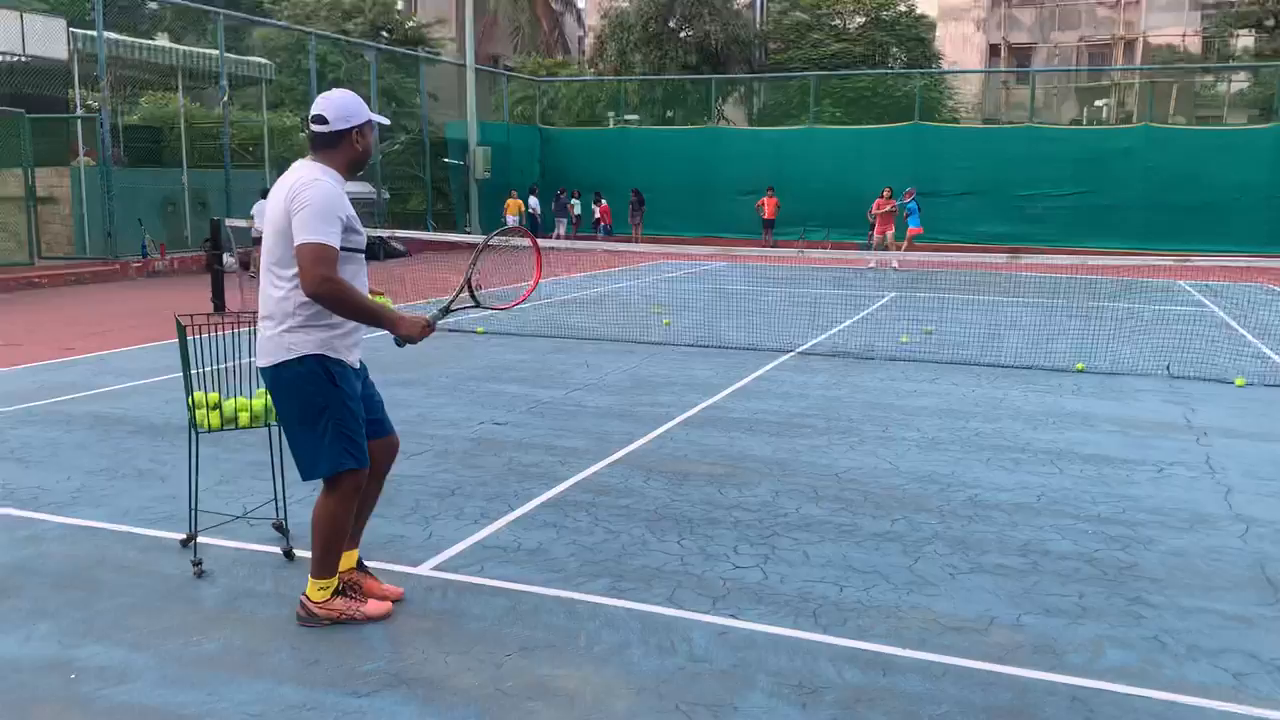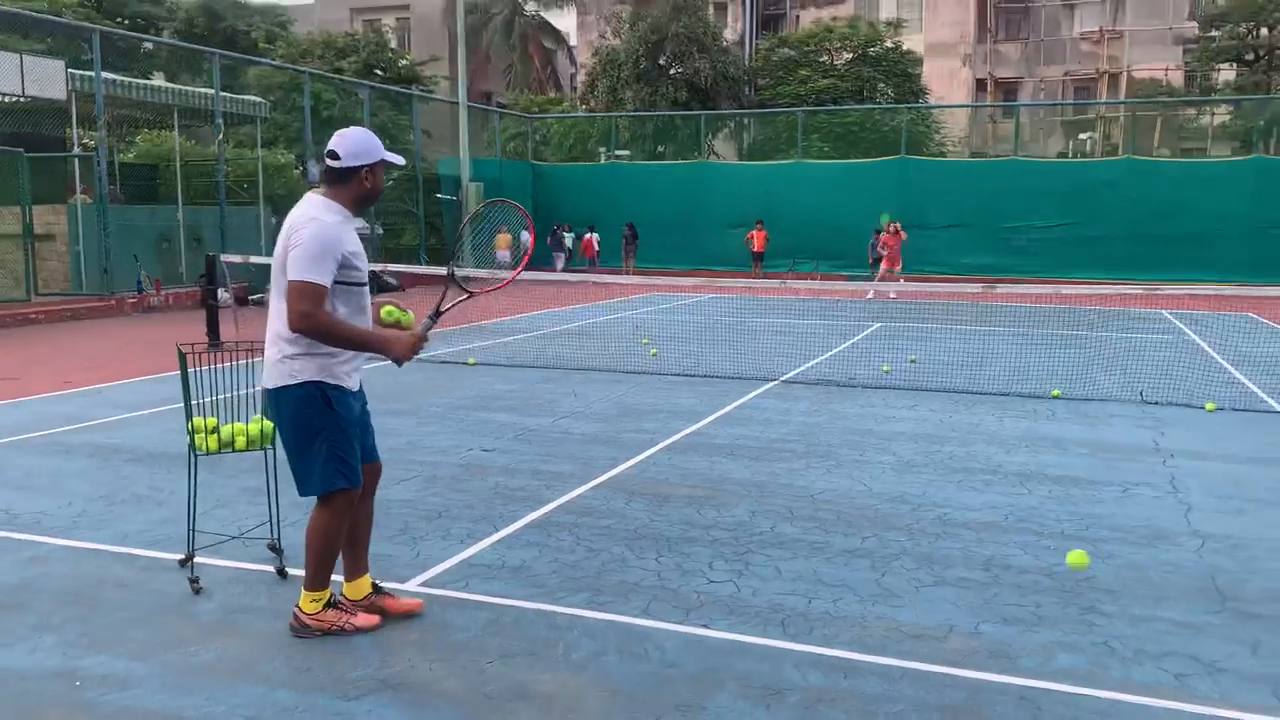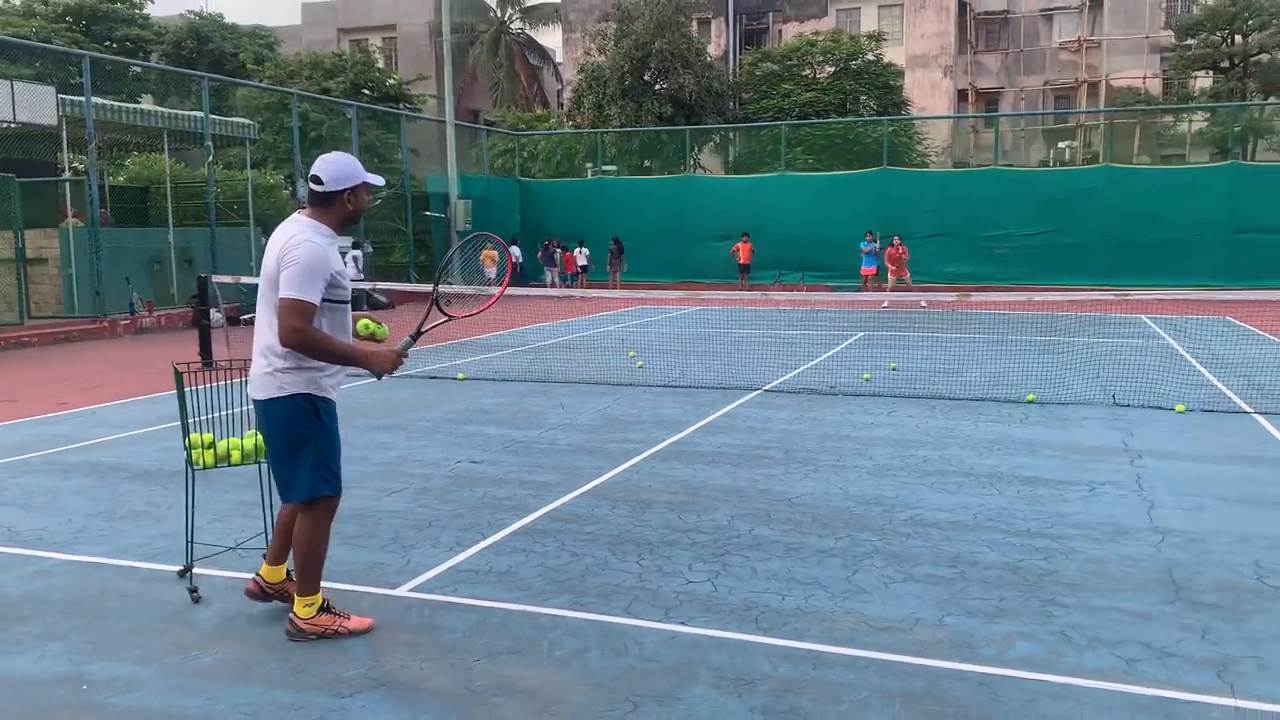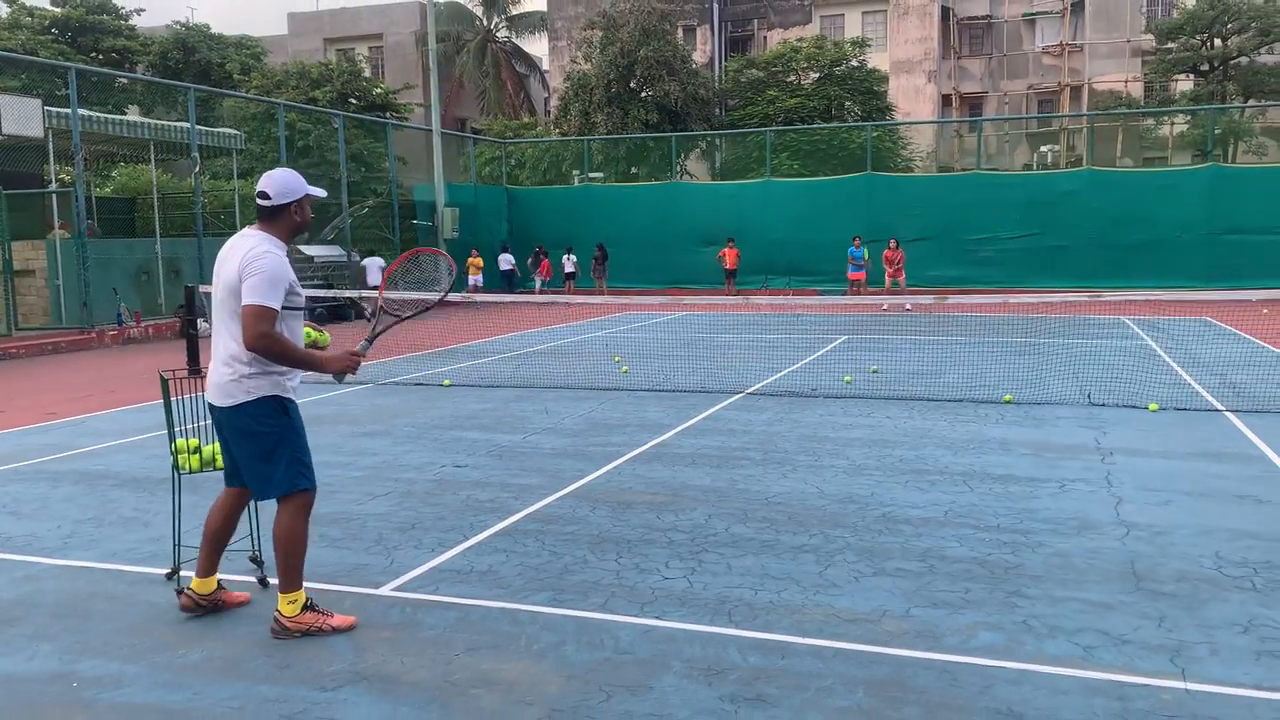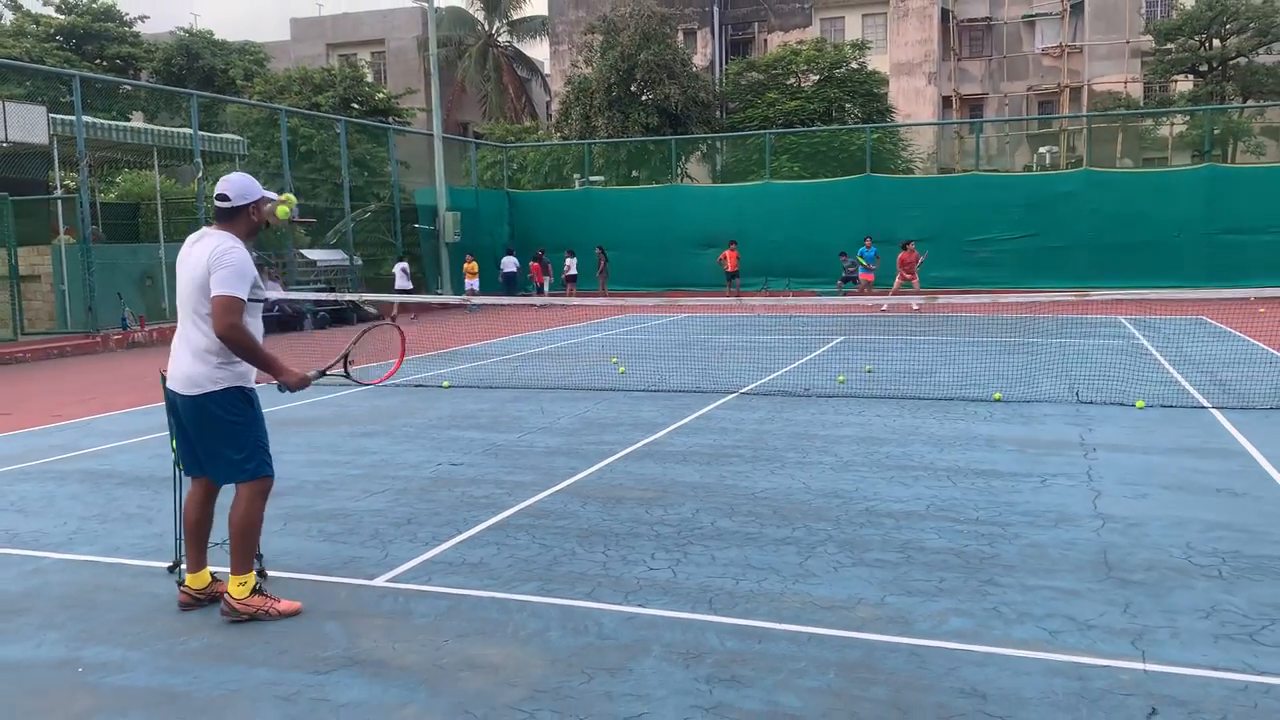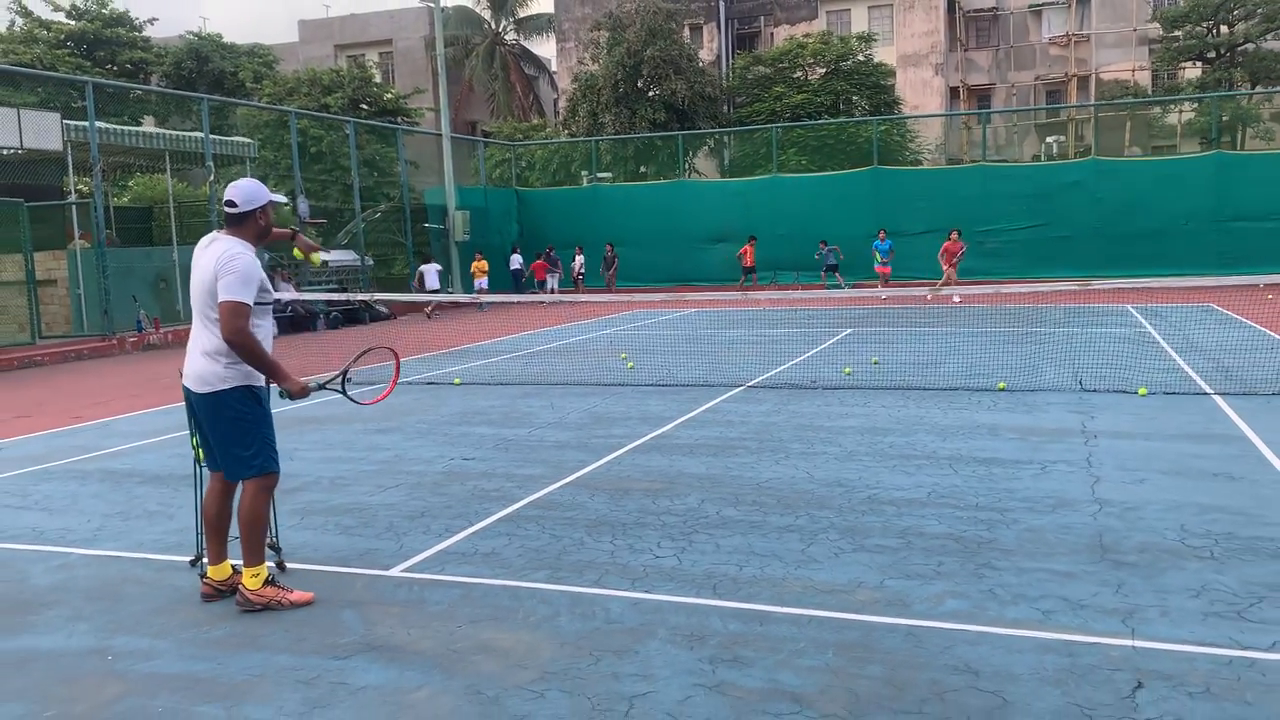
dt=0.4s
person 1, frame 1
left shoulder: (305, 180)
right shoulder: (319, 189)
right elbow: (319, 282)
left wrist: (365, 302)
right wrist: (393, 321)
left hip: (329, 353)
right hip: (309, 357)
left knee: (381, 447)
right knee: (347, 473)
left ankle: (344, 562)
person 1, frame 2
left shoulder: (326, 214)
right shoulder: (321, 227)
right elbow: (304, 317)
left wrist: (368, 311)
right wrist: (385, 344)
left hip: (331, 378)
right hip: (309, 382)
left knee: (365, 475)
right knee: (338, 491)
left ankle: (359, 590)
right ankle: (314, 608)
person 1, frame 3
left shoulder: (299, 228)
right shoulder: (310, 247)
right elbow: (294, 333)
left wrist: (348, 323)
right wrist: (366, 359)
left hip: (287, 386)
right hip: (296, 391)
left knee: (304, 487)
right knee: (320, 497)
left ankle: (272, 575)
right ankle: (309, 612)
person 1, frame 4
left shoulder: (240, 244)
right shoulder: (268, 258)
right elbow: (257, 338)
left wrist: (295, 333)
right wrist: (323, 362)
left hip: (228, 391)
right hip: (258, 395)
left knee: (240, 488)
right knee: (295, 495)
left ankle: (201, 587)
right ankle: (293, 610)
person 1, frame 5
left shoulder: (197, 241)
right shoulder: (232, 255)
right elbow: (229, 327)
left wrist: (263, 218)
right wrist: (280, 371)
left hip: (183, 383)
right hip: (220, 387)
left knee: (204, 481)
right knee: (254, 481)
left ankle: (196, 582)
right ankle: (241, 593)
person 1, frame 6
left shoulder: (212, 242)
right shoulder: (239, 260)
left elbow: (255, 231)
right elbow: (234, 332)
left wrist: (292, 235)
right wrist: (283, 378)
left hip: (201, 381)
right hip: (231, 385)
left knee: (223, 476)
right knee: (260, 477)
left ankle: (217, 574)
right ankle: (255, 584)
